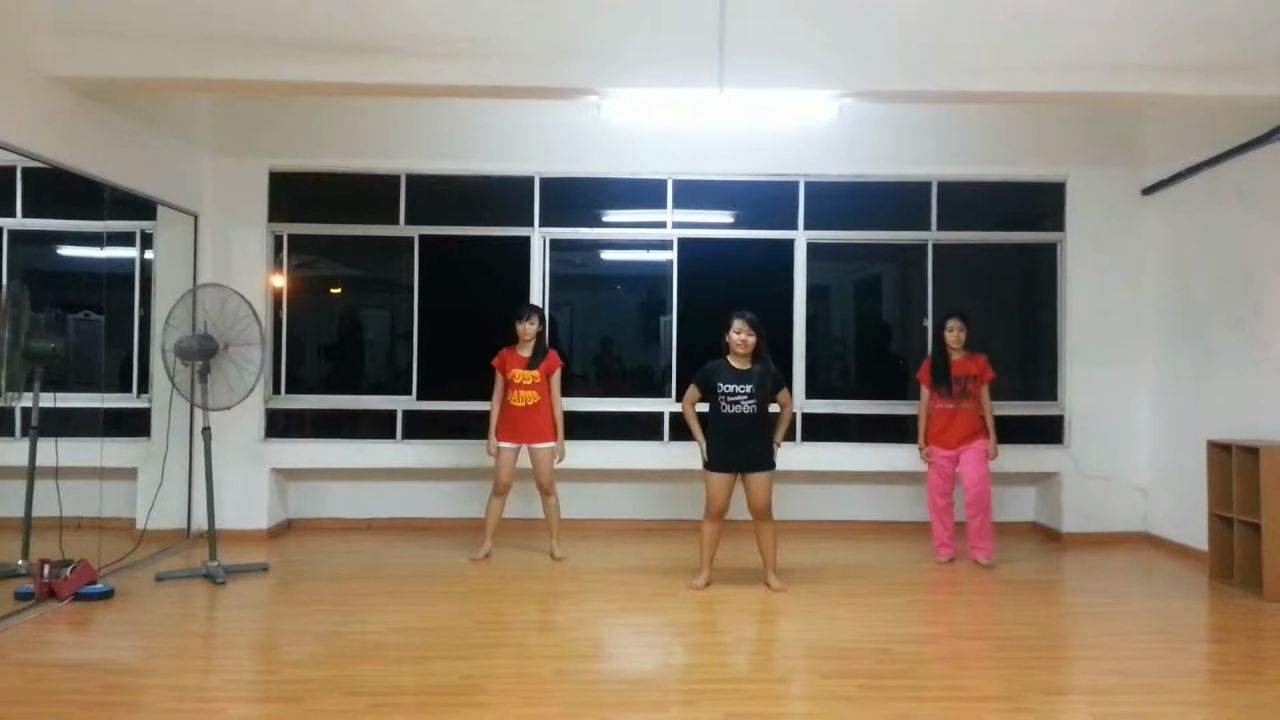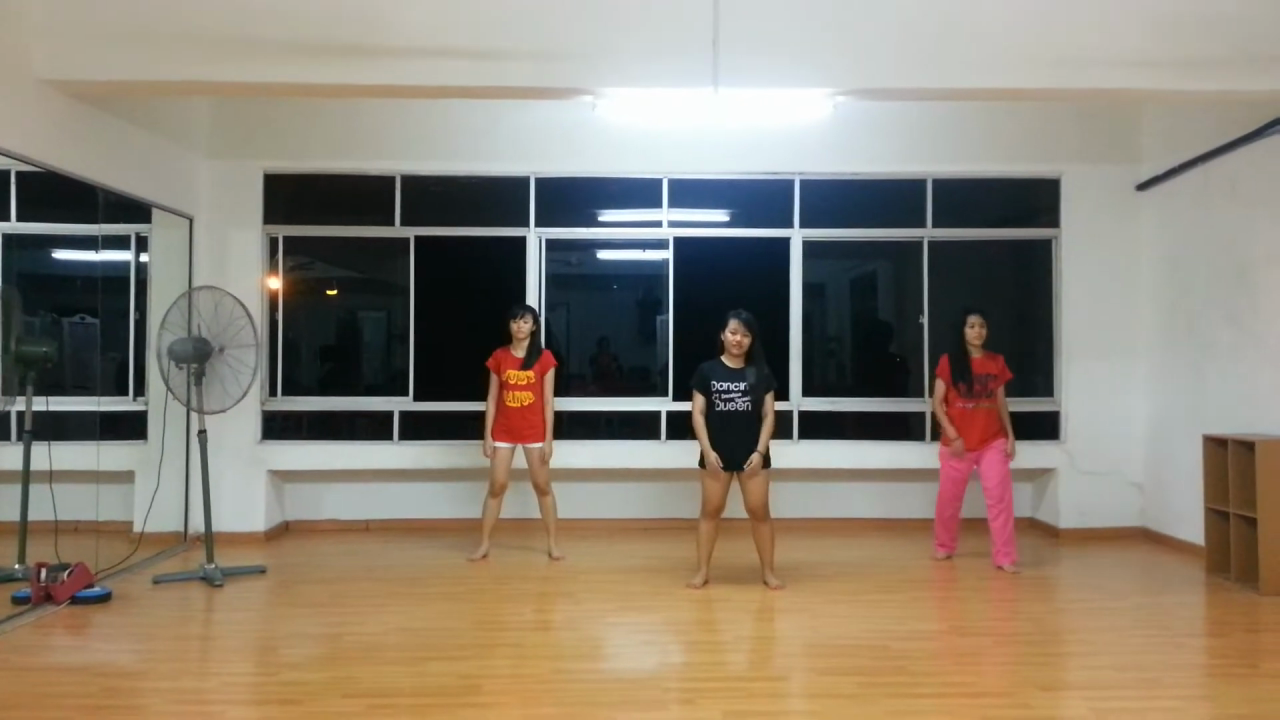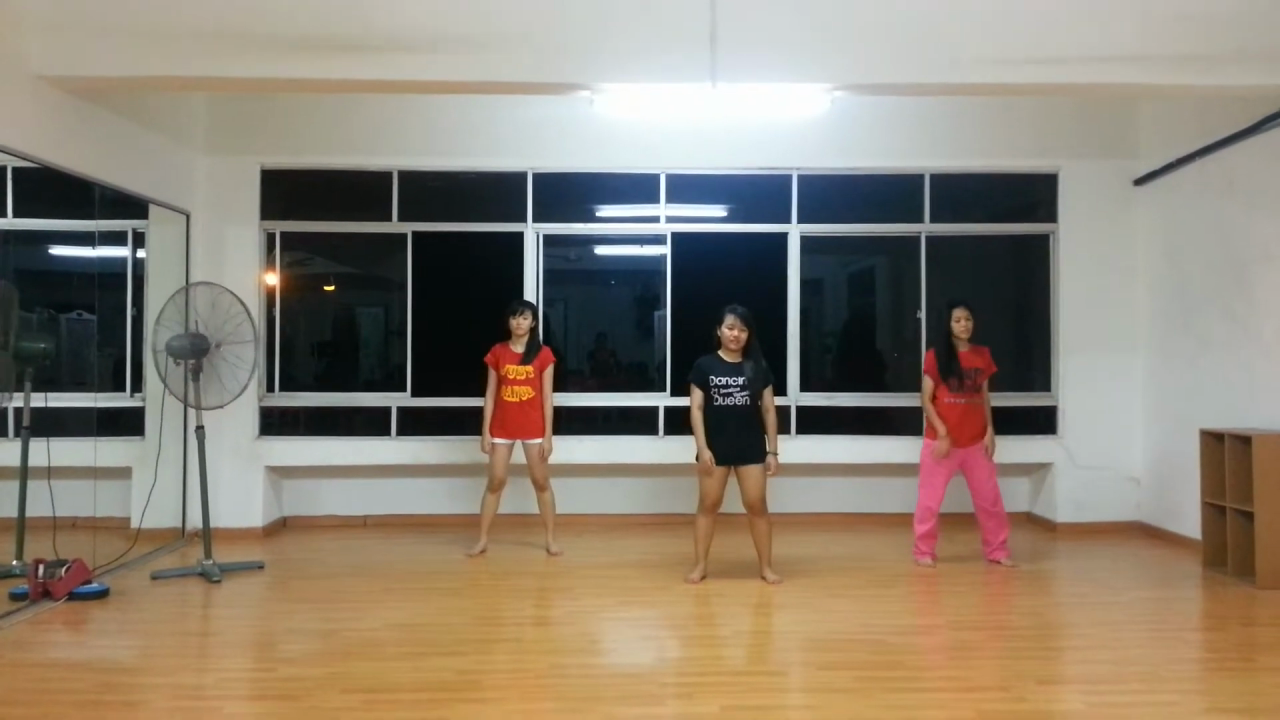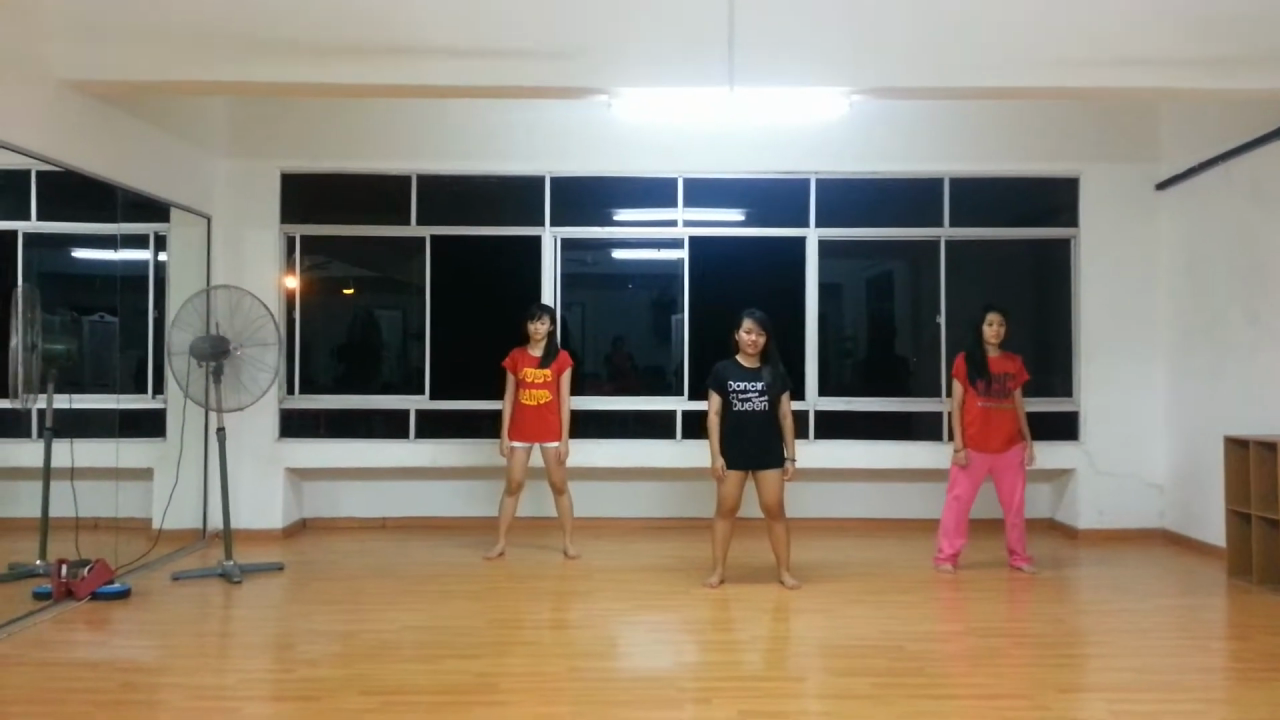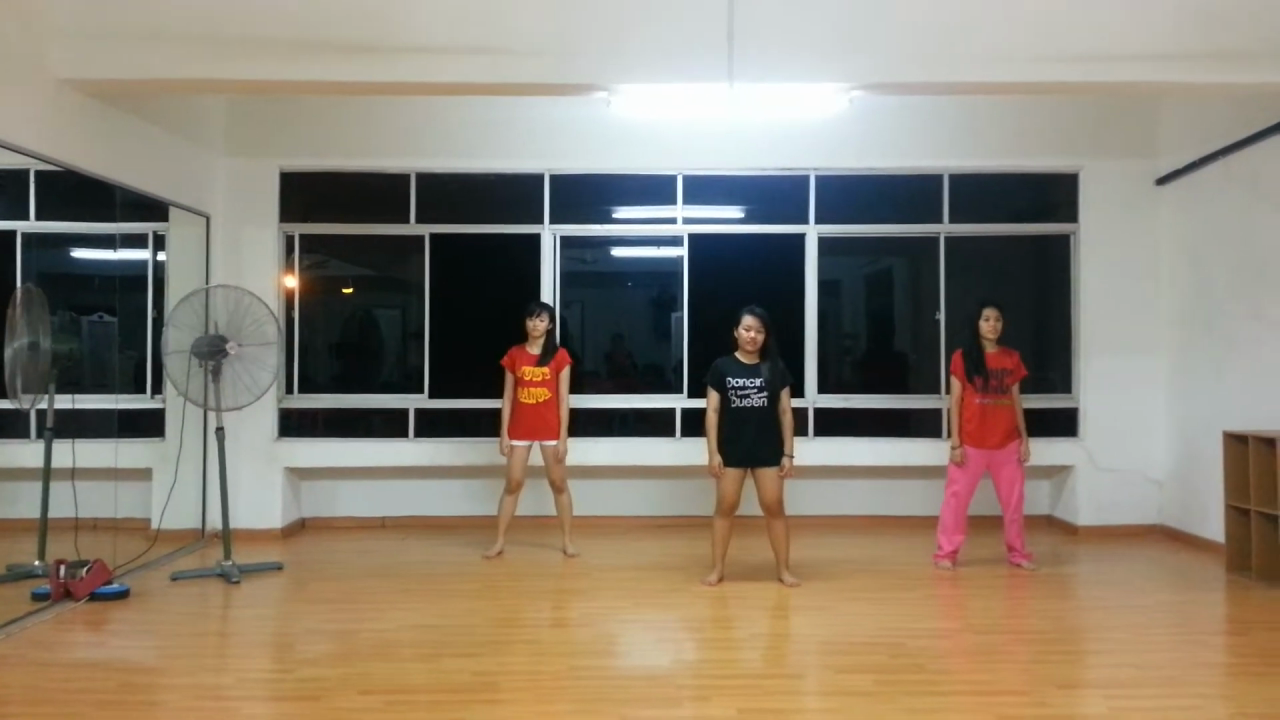
dt=1s
person 1, frame 1
left shoulder: (767, 372)
right shoulder: (712, 370)
left elbow: (787, 405)
right elbow: (687, 403)
left wrist: (776, 441)
right wrist: (702, 440)
left hip: (758, 453)
right hip: (721, 453)
left knee: (762, 512)
right knee: (714, 511)
left ankle: (771, 573)
right ankle: (705, 572)
person 1, frame 2
left shoulder: (761, 372)
right shoulder: (707, 371)
left elbow: (768, 415)
right elbow: (698, 413)
left wrist: (760, 452)
right wrist: (707, 450)
left hip: (751, 453)
right hip: (717, 453)
left knee: (759, 511)
right knee: (710, 511)
left ankle: (768, 571)
right ankle: (702, 570)
person 1, frame 3
left shoulder: (758, 367)
right shoulder: (704, 365)
left elbow: (768, 410)
right elbow: (696, 408)
left wrist: (772, 451)
right wrist: (702, 448)
left hip: (751, 448)
right hip: (715, 447)
left knee: (757, 505)
right knee: (708, 505)
left ankle: (766, 566)
right ankle: (700, 565)
person 1, frame 4
left shoulder: (776, 372)
right shoulder: (722, 370)
left elbow: (785, 415)
right elbow: (714, 414)
left wrist: (790, 456)
right wrist: (716, 454)
left hip: (769, 453)
right hip: (733, 453)
left knee: (774, 510)
right knee: (726, 509)
left ankle: (784, 571)
right ankle: (718, 569)
person 1, frame 5
left shoulder: (775, 368)
right shoulder: (721, 367)
left elbow: (785, 411)
right elbow: (713, 411)
left wrist: (788, 453)
right wrist: (713, 452)
left hip: (768, 450)
right hip: (731, 450)
left knee: (774, 507)
right knee: (725, 507)
left ankle: (783, 569)
right ankle: (717, 568)
person 2, frame 1
left shoulder: (979, 362)
right shoulder: (931, 365)
left elbow: (985, 402)
right elbow: (924, 405)
left wrist: (992, 437)
right wrist: (922, 441)
left hip: (973, 441)
right hip: (939, 442)
left knee: (978, 492)
right knee: (940, 497)
left ankle: (980, 549)
right ankle: (944, 548)
person 2, frame 2
left shoulder: (997, 362)
right shoulder: (948, 361)
left elbow: (1001, 402)
right elbow: (937, 402)
left wrist: (1010, 436)
right wrist: (951, 434)
left hip: (992, 442)
right hip: (957, 442)
left knee: (999, 497)
right knee: (949, 499)
left ankle: (1005, 556)
right ankle: (944, 545)
person 2, frame 3
left shoulder: (982, 355)
right shoulder: (935, 356)
left elbow: (984, 396)
right elbow: (926, 400)
left wrist: (990, 431)
right wrist: (941, 433)
left hip: (975, 441)
right hip: (942, 440)
left knee: (989, 497)
right knee: (930, 497)
left ankle: (997, 550)
right ankle: (924, 550)
person 2, frame 4
left shoulder: (1014, 363)
right shoulder: (965, 361)
left elbow: (1019, 406)
right elbow: (957, 405)
left wrist: (1028, 443)
right wrist: (958, 445)
left hip: (1009, 447)
right hip: (974, 447)
left knee: (1015, 504)
right knee: (958, 502)
left ankle: (1019, 556)
right ankle: (946, 556)
person 2, frame 5
left shoulder: (1012, 358)
right shoulder: (962, 357)
left elbow: (1016, 401)
right elbow: (955, 402)
left wrist: (1024, 439)
right wrist: (955, 442)
left hip: (1006, 443)
right hip: (971, 443)
left knee: (1013, 500)
right knee: (956, 498)
left ankle: (1018, 552)
right ankle: (946, 553)
person 3, frame 1
left shoulder: (550, 357)
right shoulder: (505, 356)
left elbow: (556, 400)
right elbow: (497, 397)
left wrist: (560, 438)
right wrist: (491, 434)
left hip: (540, 432)
right hip: (508, 431)
left knee: (546, 487)
right knee: (500, 486)
left ankle: (555, 543)
right ankle: (487, 543)
person 3, frame 2
left shoulder: (544, 358)
right shoulder: (499, 357)
left elbow: (548, 401)
right elbow: (492, 398)
left wrist: (548, 438)
right wrist: (487, 435)
left hip: (534, 432)
right hip: (504, 432)
left knee: (543, 487)
right knee: (497, 486)
left ankle: (552, 543)
right ankle: (484, 543)
person 3, frame 3
left shoulder: (543, 354)
right shoulder: (497, 352)
left elbow: (547, 397)
right elbow: (490, 394)
left wrist: (548, 435)
right wrist: (485, 431)
left hip: (533, 428)
right hip: (502, 428)
left knee: (541, 482)
right knee: (495, 482)
left ankle: (550, 538)
right ankle: (483, 539)
person 3, frame 4
left shoulder: (561, 358)
right shoulder: (515, 357)
left elbow: (564, 401)
right elbow: (509, 398)
left wrist: (564, 439)
right wrist: (504, 435)
left hip: (550, 432)
right hip: (520, 431)
left knee: (559, 486)
right knee: (513, 485)
left ankle: (568, 542)
right ankle: (500, 542)
person 3, frame 5
left shoulder: (559, 356)
right shoulder: (514, 355)
left elbow: (563, 399)
right elbow: (508, 397)
left wrist: (563, 437)
right wrist: (504, 434)
left hip: (550, 430)
right hip: (520, 430)
left knee: (559, 484)
right knee: (513, 484)
left ankle: (567, 541)
right ankle: (499, 541)
